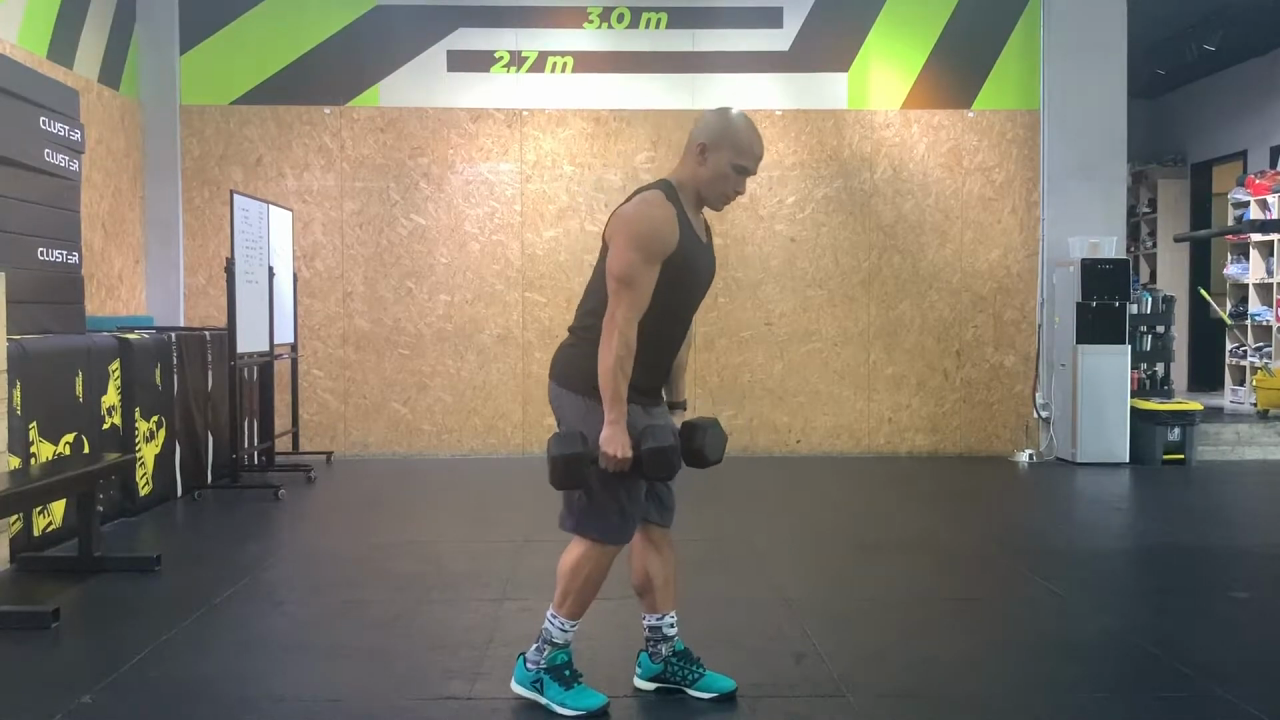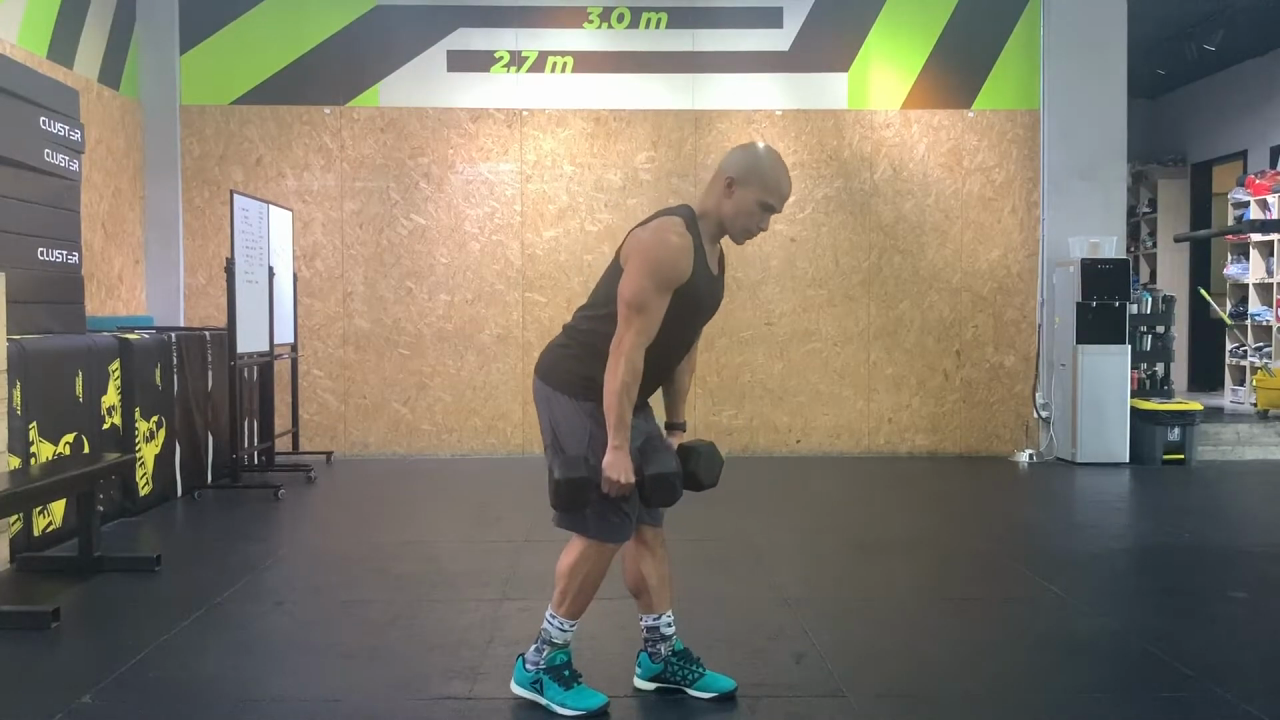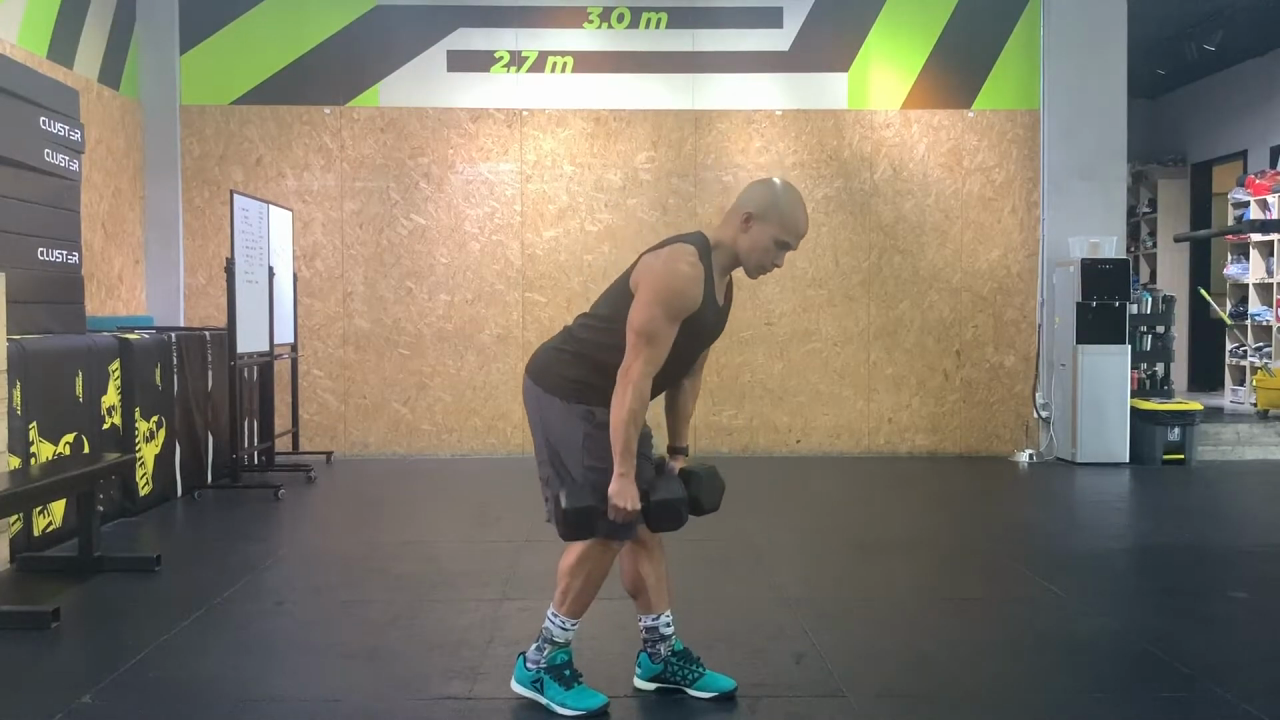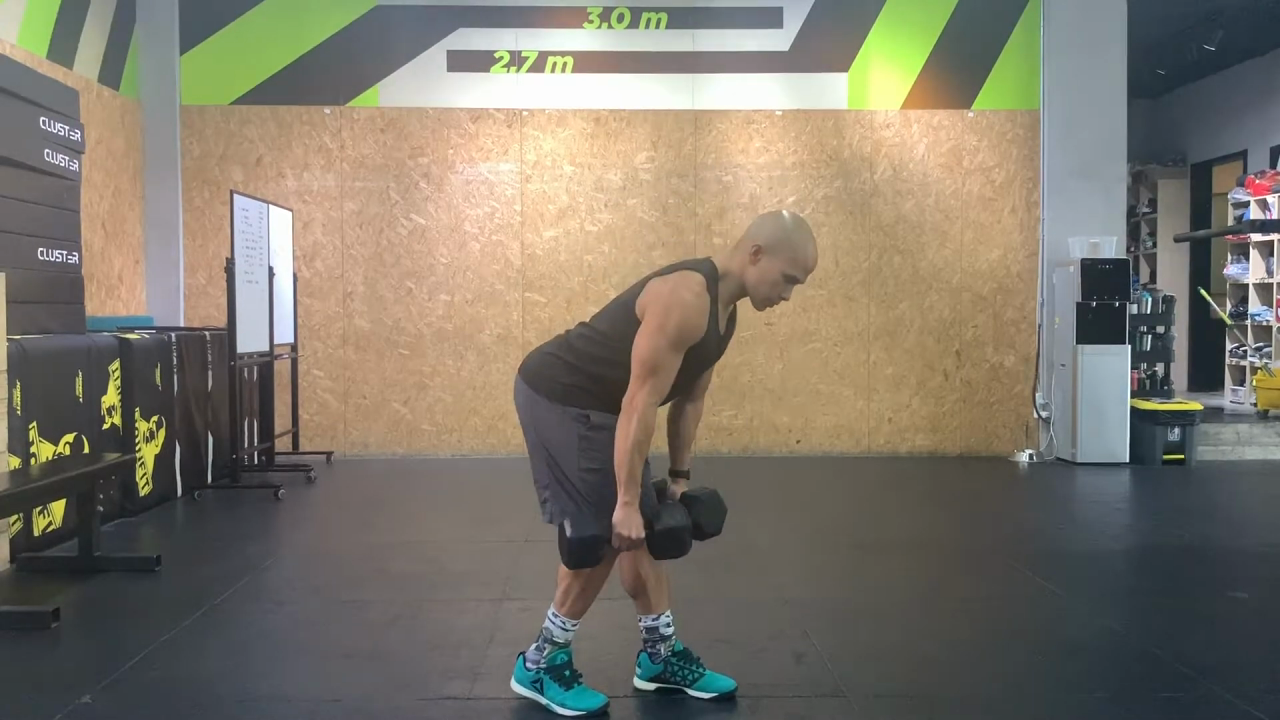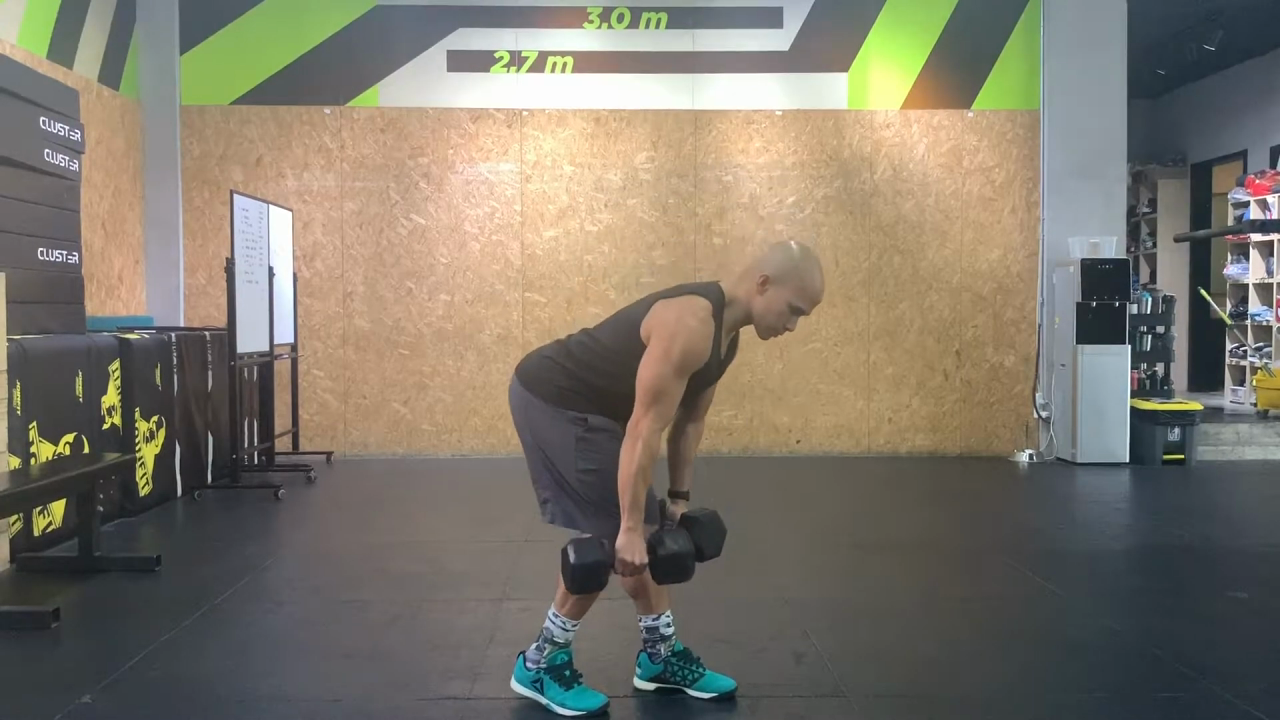
dt=0.3s
person 1, frame 1
left shoulder: (697, 224)
right shoulder: (649, 216)
right elbow: (620, 324)
left wrist: (676, 405)
right wrist: (613, 423)
left hip: (641, 393)
right hip: (595, 392)
left knee: (654, 522)
right knee: (606, 529)
left ankle: (662, 654)
right ankle: (541, 663)
person 1, frame 2
left shoulder: (712, 253)
right shoulder: (666, 242)
left elbow: (682, 347)
right elbow: (628, 348)
left wrist: (676, 428)
right wrist: (616, 447)
left hip: (622, 398)
right hip: (578, 390)
left knee: (646, 524)
right knee: (604, 528)
left ankle: (661, 654)
right ankle: (540, 664)
person 1, frame 3
left shoulder: (721, 283)
right shoulder: (678, 271)
left elbow: (686, 374)
right elbow: (635, 375)
left wrist: (678, 453)
right wrist: (622, 475)
left hip: (602, 398)
right hip: (566, 392)
left knee: (643, 524)
right knee: (605, 527)
left ankle: (661, 655)
right ankle: (541, 663)
person 1, frame 4
left shoulder: (723, 309)
right shoulder: (684, 299)
left elbow: (689, 399)
right elbow: (640, 404)
left wrist: (680, 476)
right wrist: (626, 503)
left hip: (595, 403)
right hip: (557, 395)
left knee: (642, 530)
right knee: (608, 532)
left ankle: (661, 655)
right ankle: (540, 663)
person 1, frame 5
left shoulder: (725, 333)
right shoulder: (690, 325)
left elbow: (689, 421)
right elbow: (645, 429)
left wrist: (680, 498)
right wrist: (629, 530)
left hip: (590, 406)
right hip: (550, 399)
left knee: (645, 526)
right knee: (609, 529)
left ankle: (661, 655)
right ankle: (541, 663)
